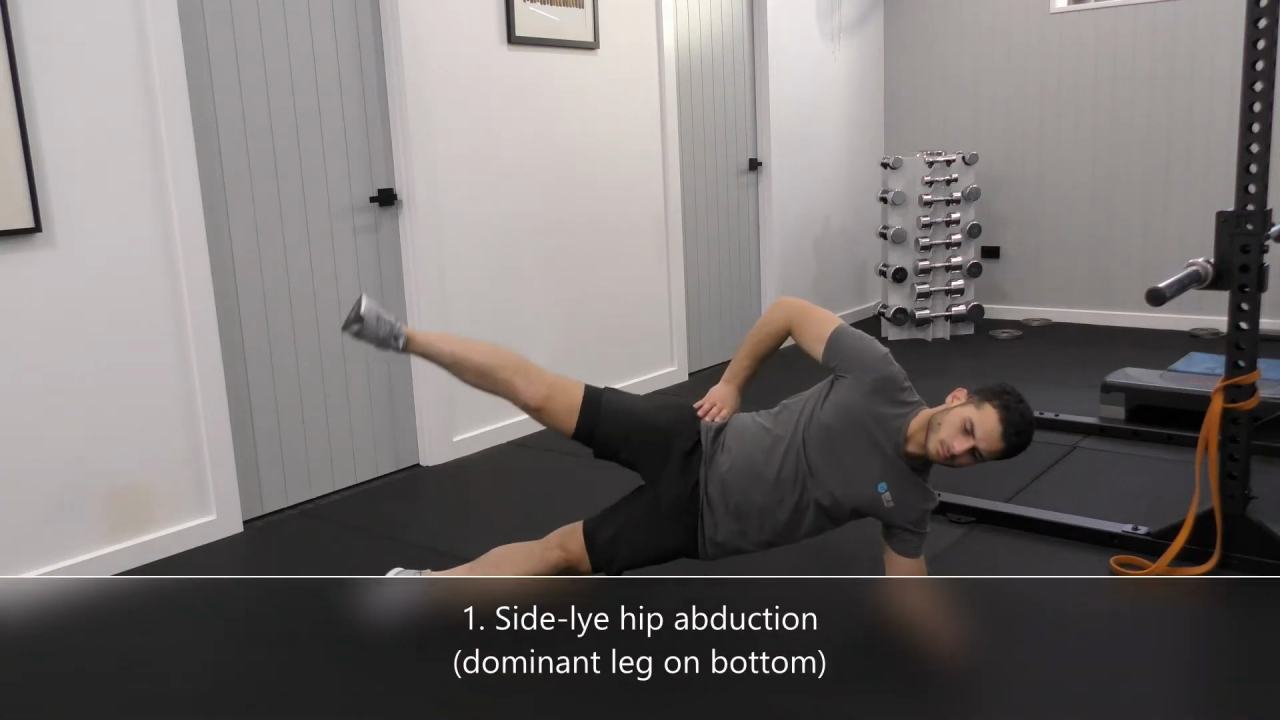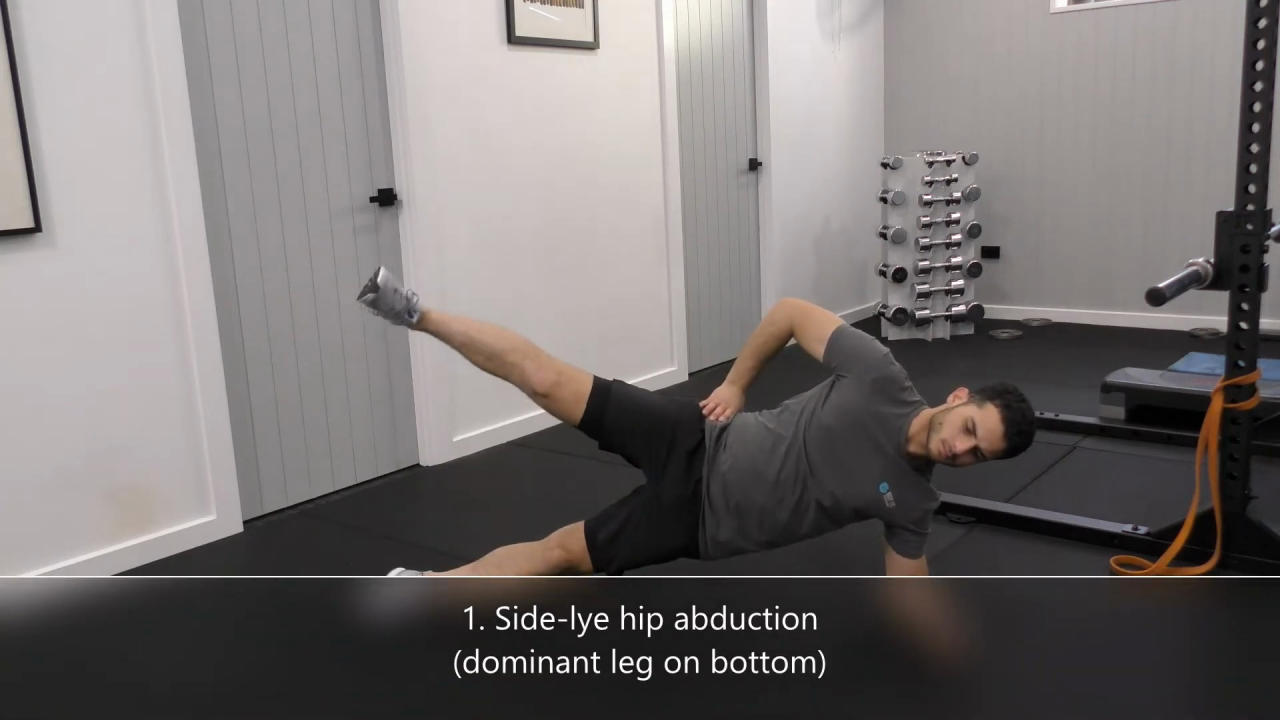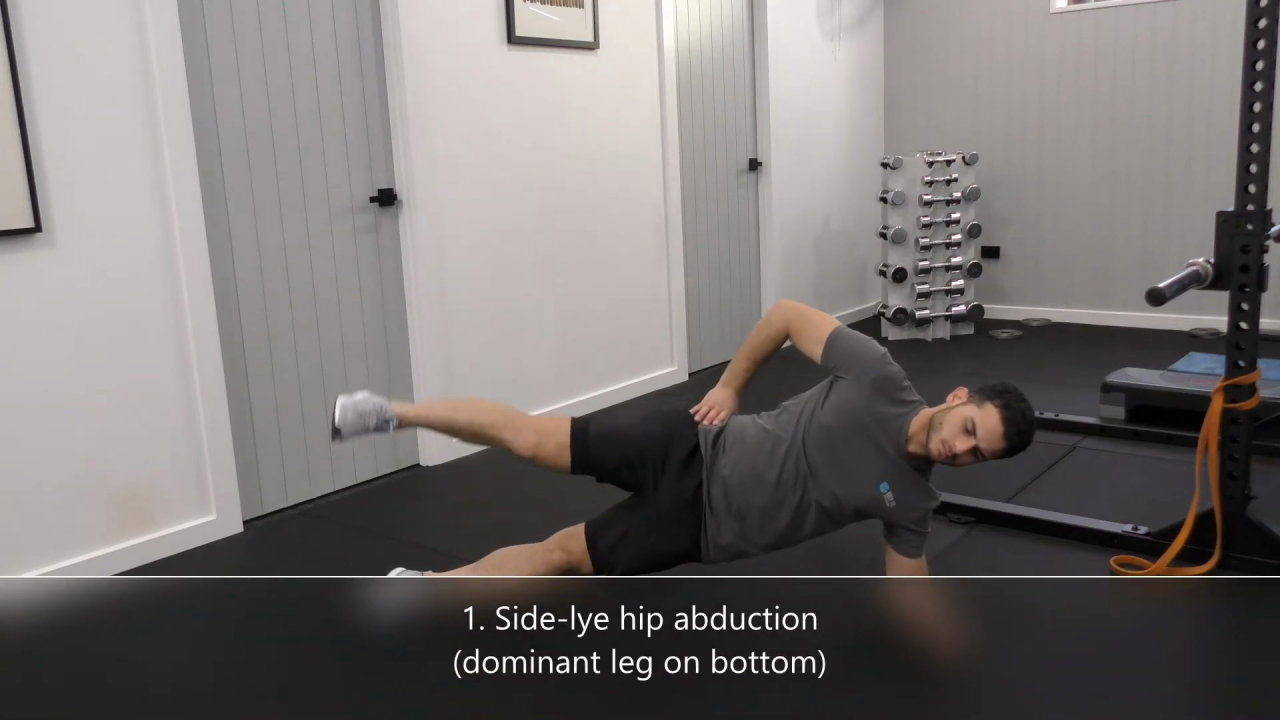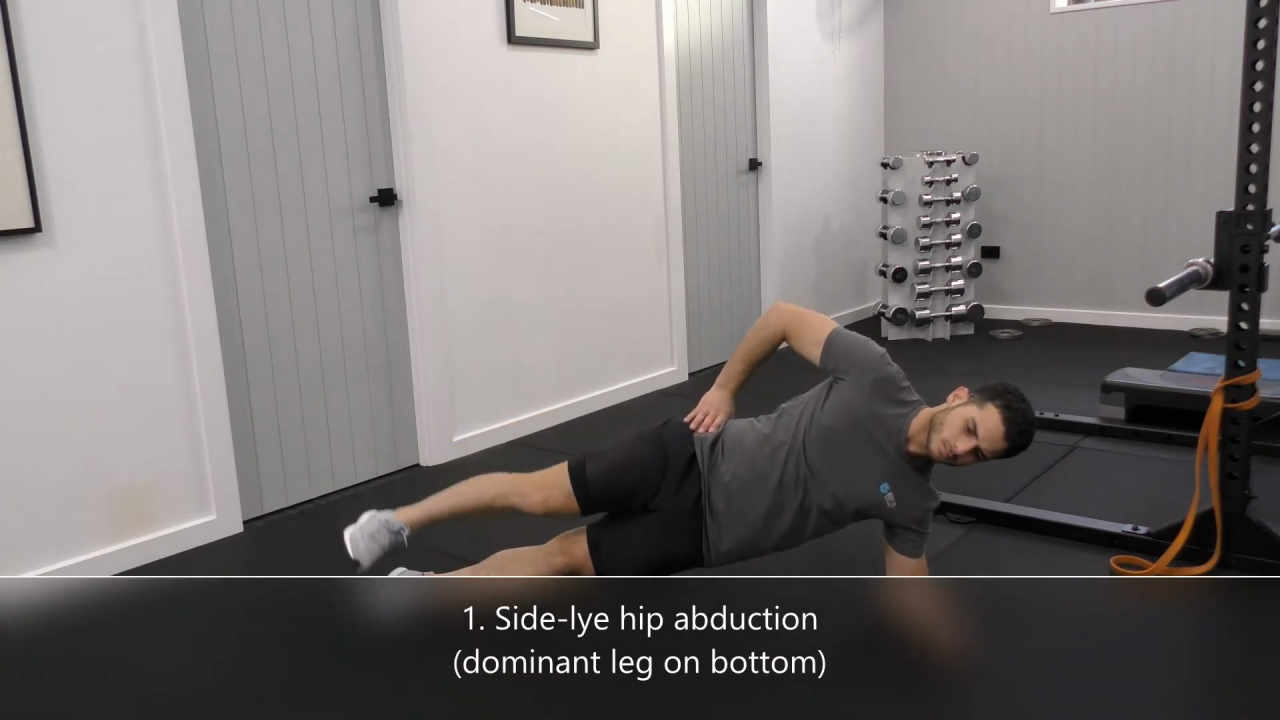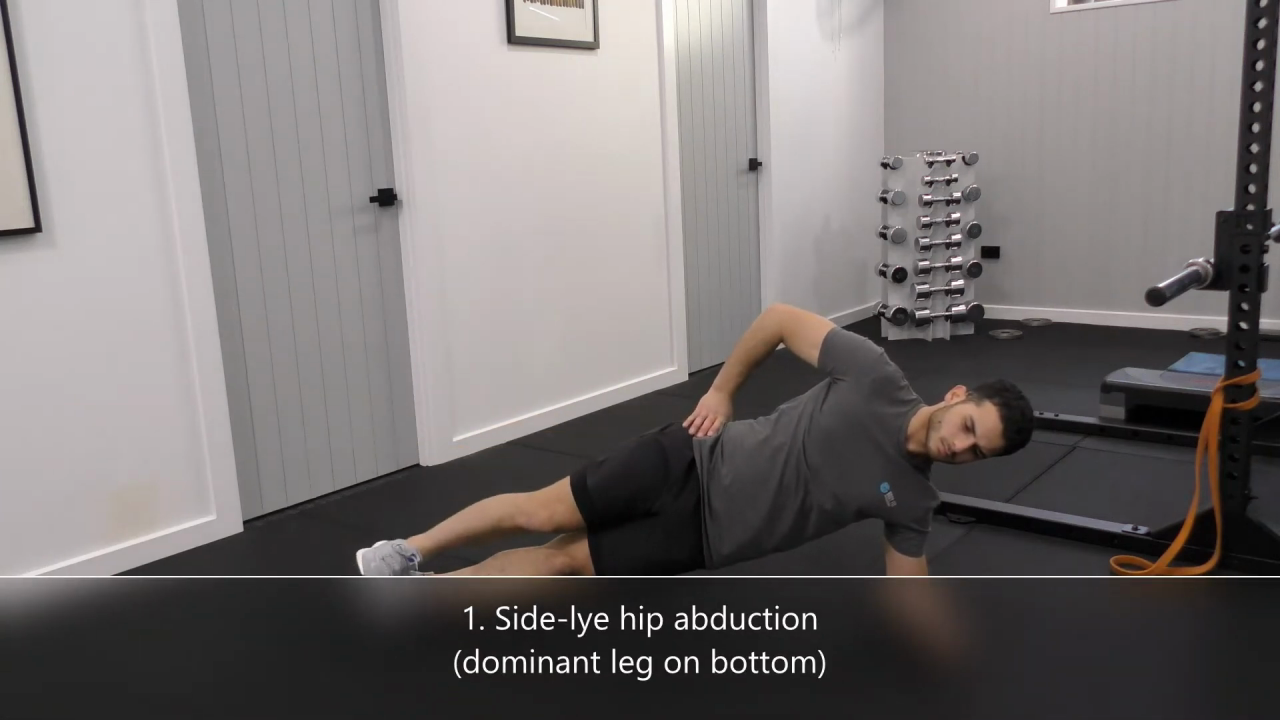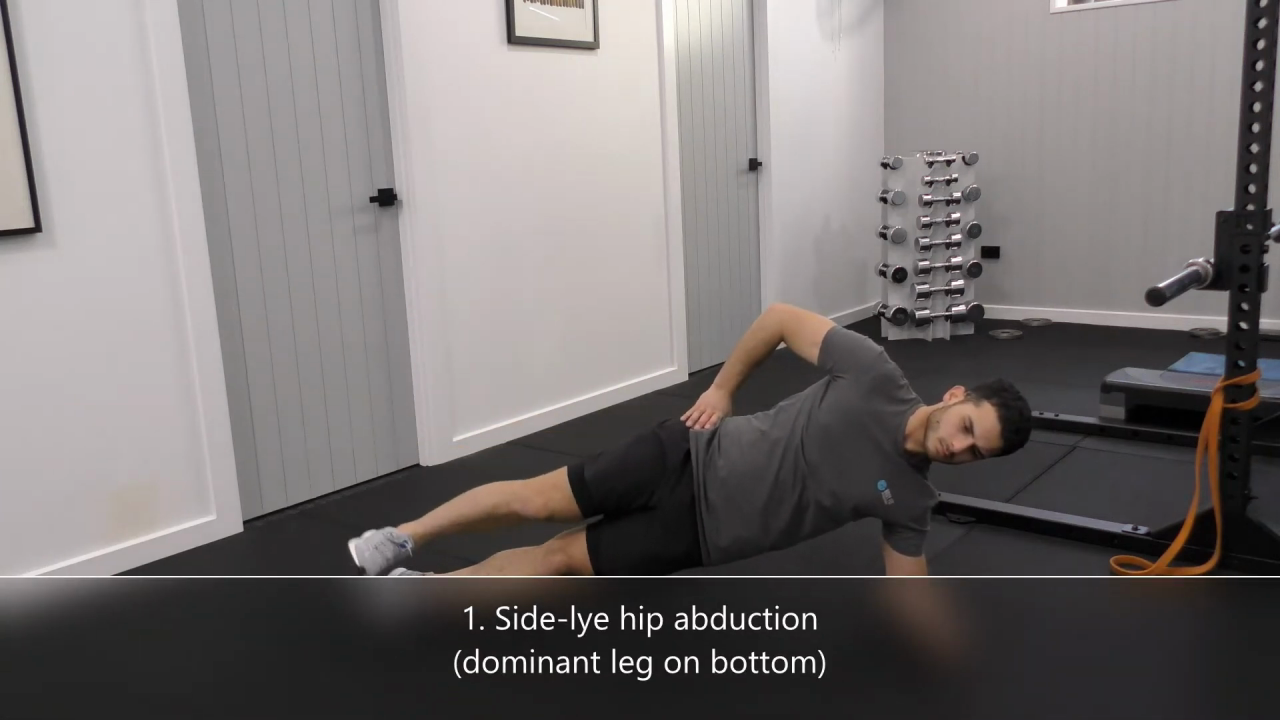
dt=0.4s
person 1, frame 1
left shoulder: (910, 500)
right shoulder: (880, 376)
right elbow: (789, 310)
right wrist: (731, 383)
left hip: (699, 519)
right hip: (695, 445)
left knee: (560, 552)
right knee: (536, 390)
right ankle: (404, 337)
person 1, frame 2
left shoulder: (912, 498)
right shoulder: (880, 377)
left elbow: (907, 586)
right elbow: (791, 311)
right wrist: (734, 385)
left hip: (700, 521)
right hip: (696, 445)
left knee: (561, 552)
right knee: (544, 377)
right ankle: (417, 313)
person 1, frame 3
left shoulder: (912, 498)
right shoulder: (879, 376)
left elbow: (907, 587)
right elbow: (788, 313)
right wrist: (729, 386)
left hip: (701, 522)
right hip: (695, 449)
left knee: (561, 553)
right knee: (530, 436)
right ankle: (393, 412)
person 1, frame 4
left shoulder: (913, 499)
right shoulder: (878, 376)
left elbow: (907, 586)
right elbow: (784, 316)
right wrist: (724, 388)
left hip: (705, 530)
right hip: (697, 461)
left knee: (565, 556)
right knee: (537, 493)
right ankle: (401, 521)
person 1, frame 5
left shoulder: (912, 498)
right shoulder: (875, 376)
left elbow: (907, 588)
right elbow: (780, 318)
right wrist: (721, 391)
left hip: (704, 535)
right hip: (695, 463)
left knee: (565, 560)
right knee: (543, 514)
right ankle: (411, 551)
person 1, frame 6
left shoulder: (911, 498)
right shoulder: (875, 376)
left elbow: (908, 587)
right elbow: (781, 317)
right wrist: (722, 388)
left hip: (701, 530)
right hip: (693, 459)
left knee: (564, 558)
right knee: (538, 499)
right ankle: (403, 539)
